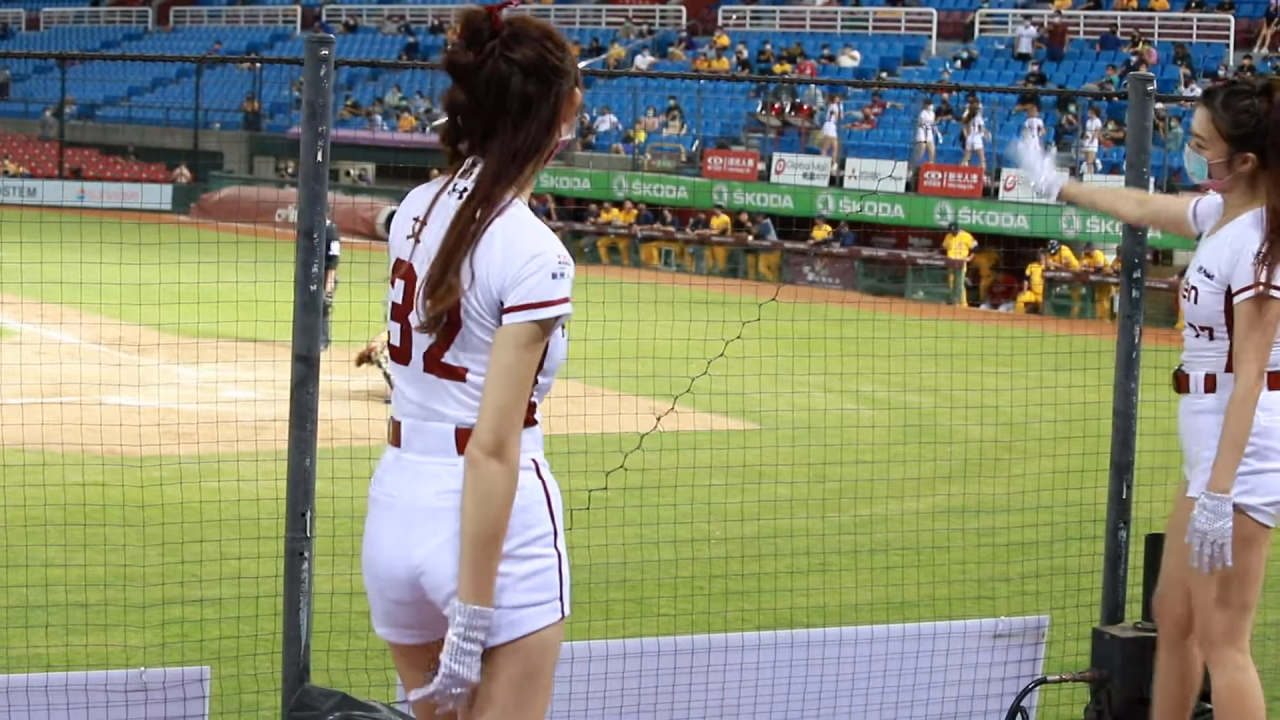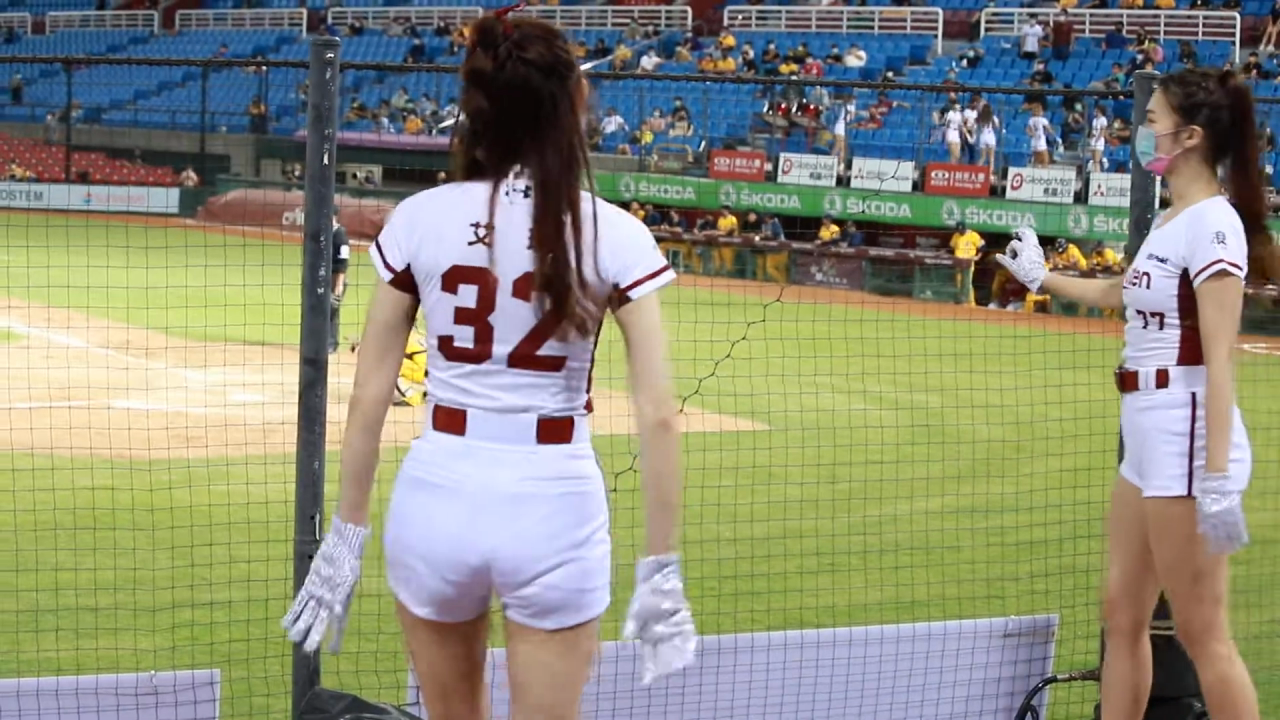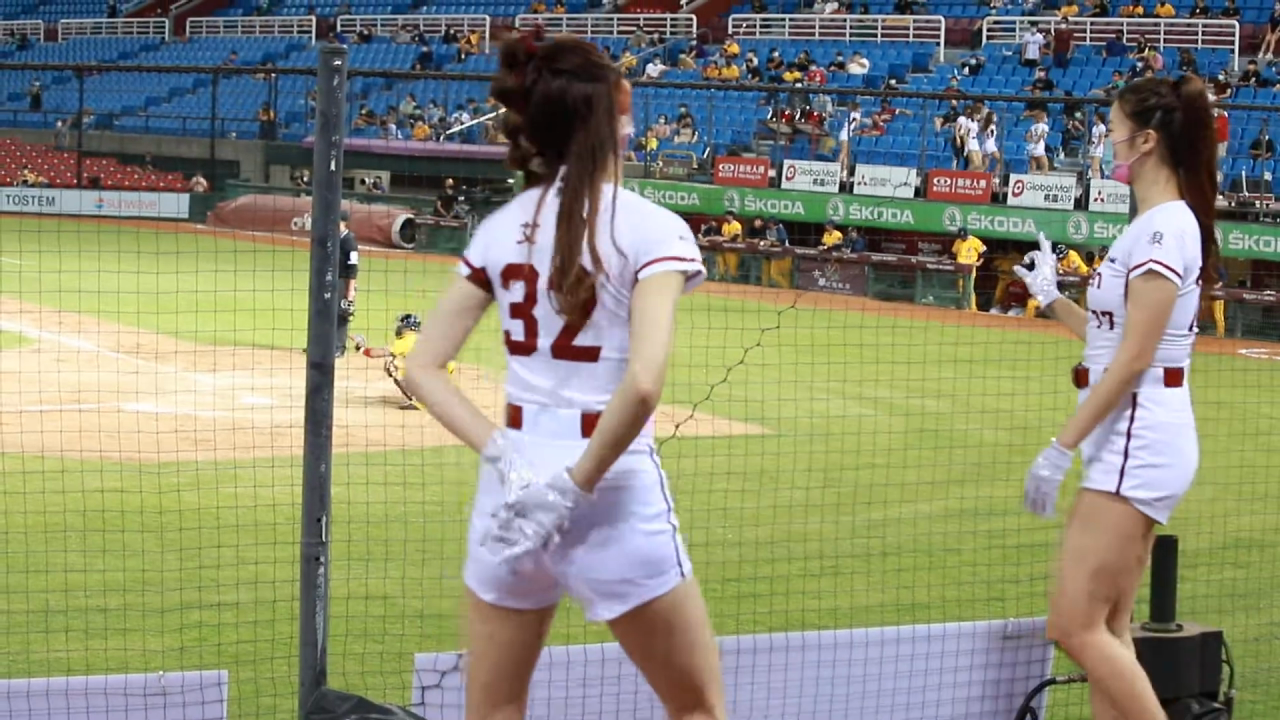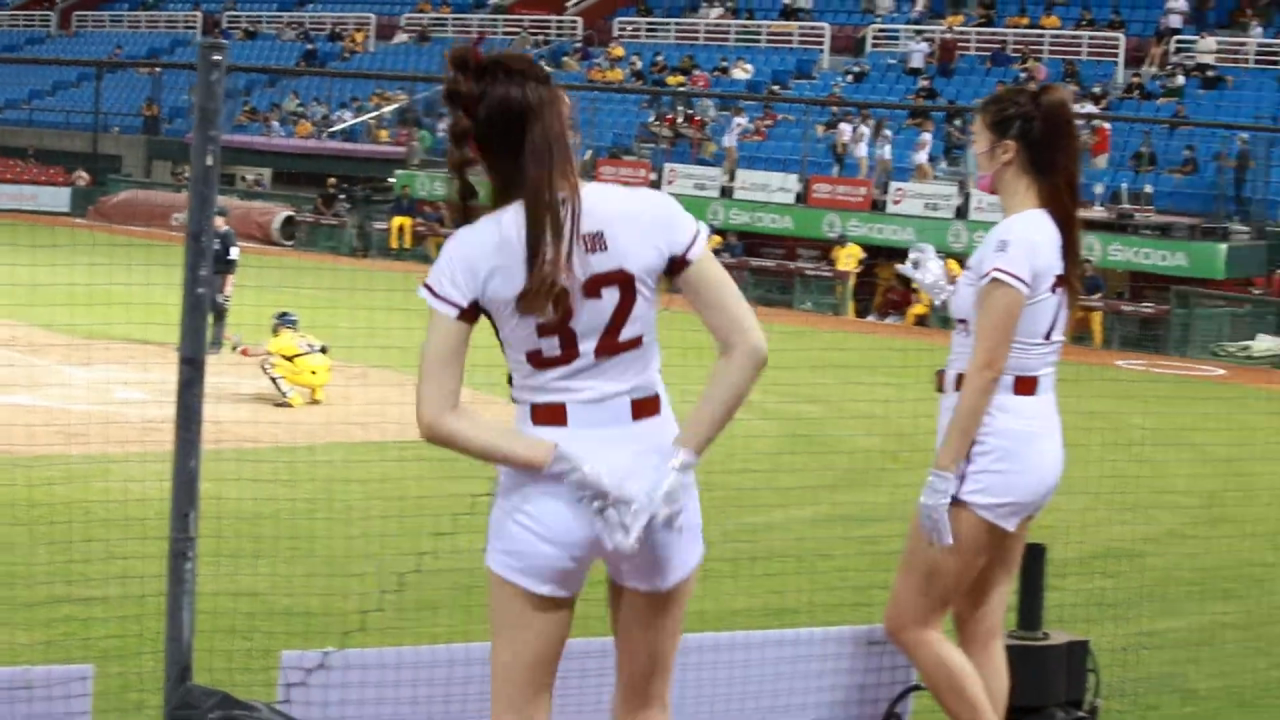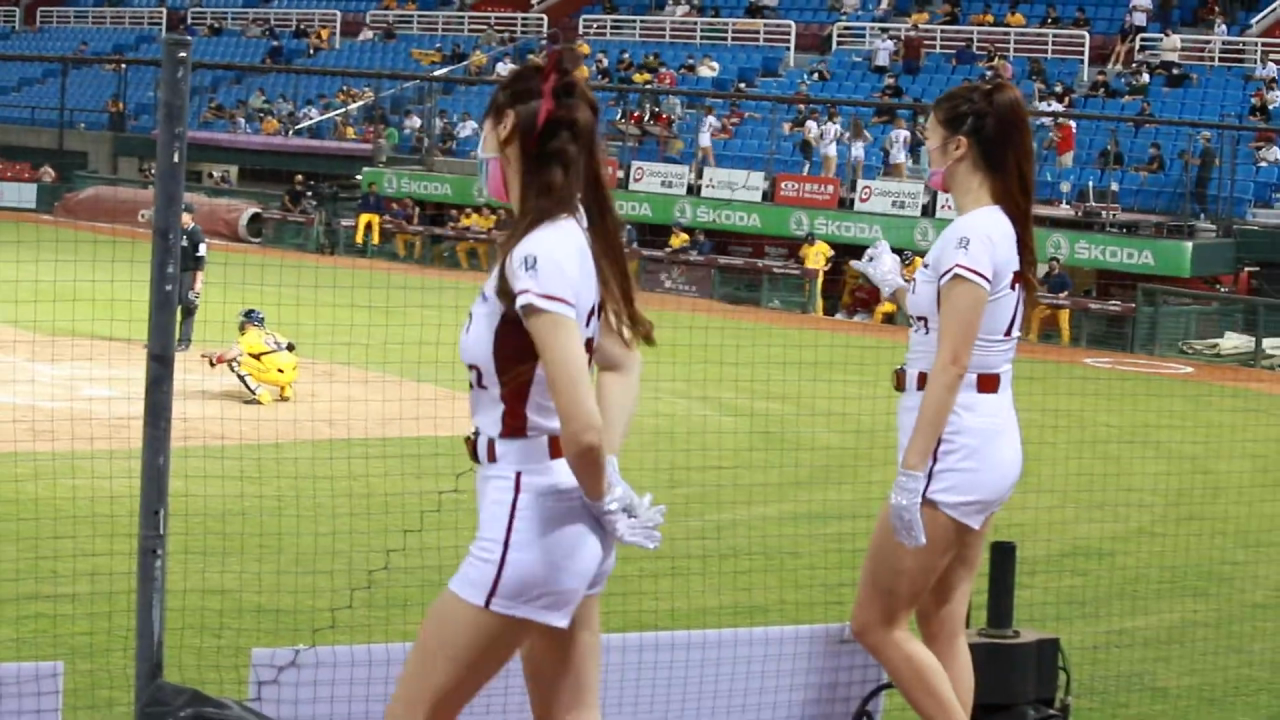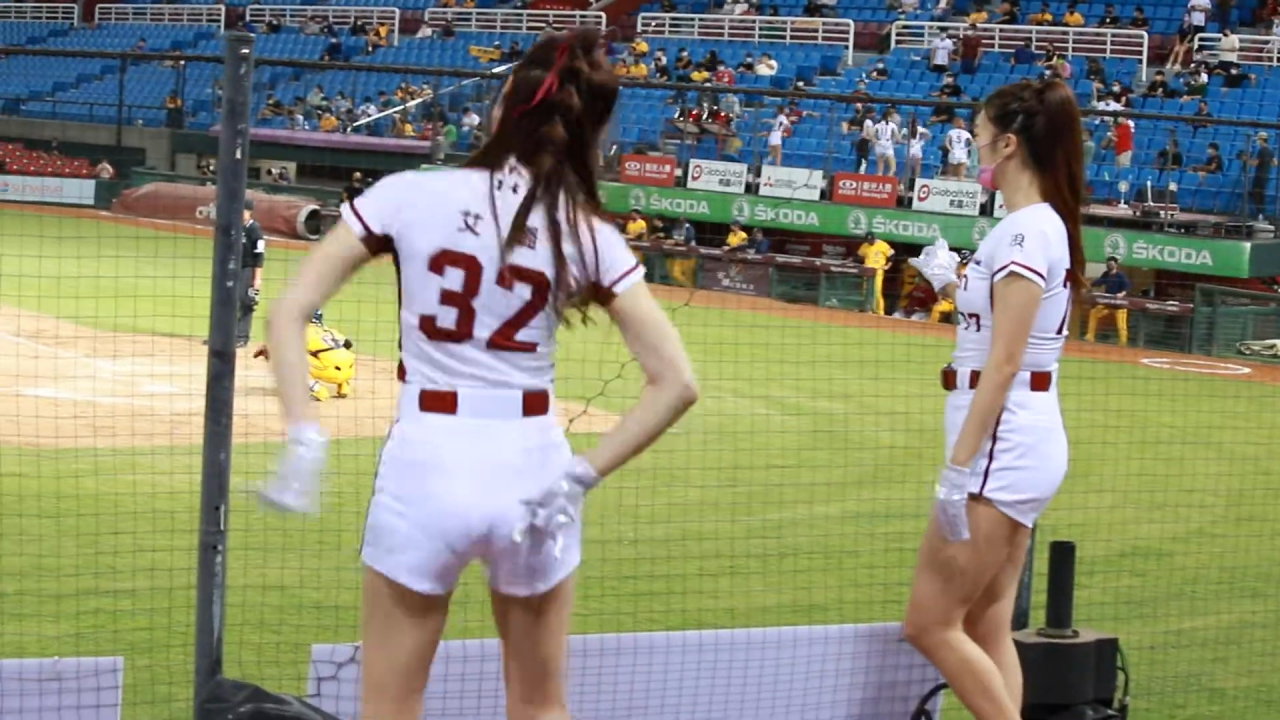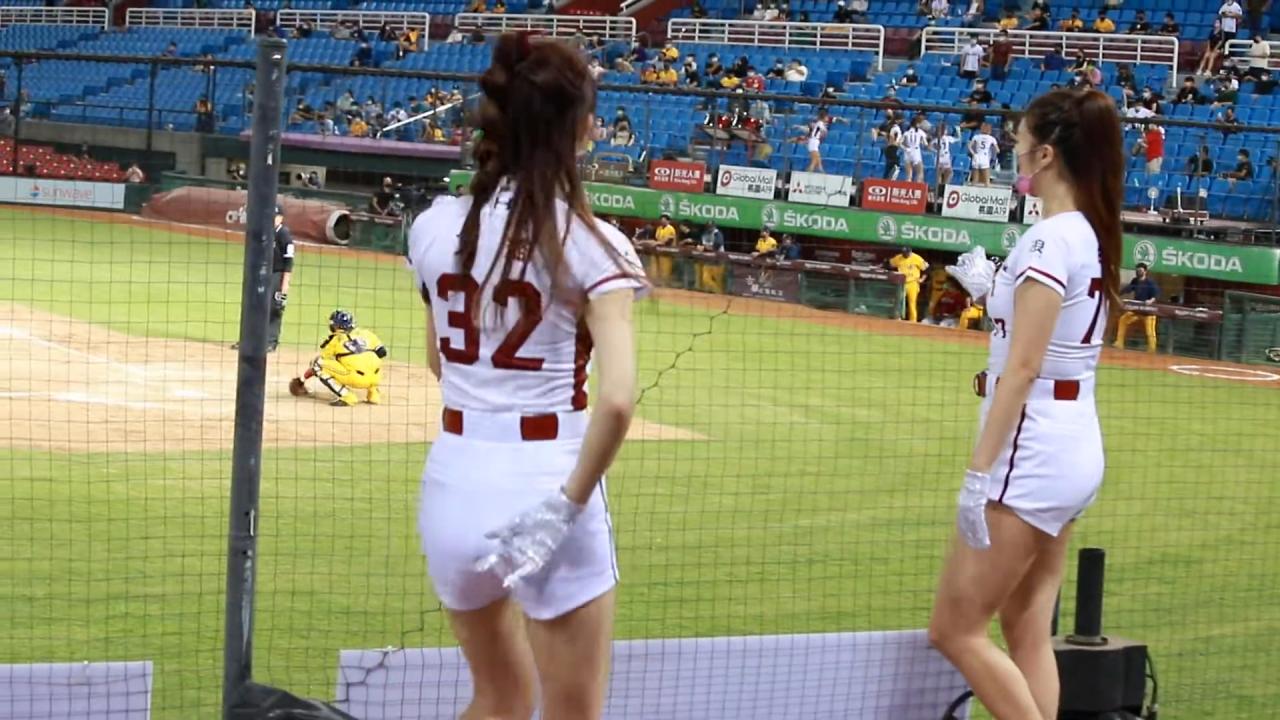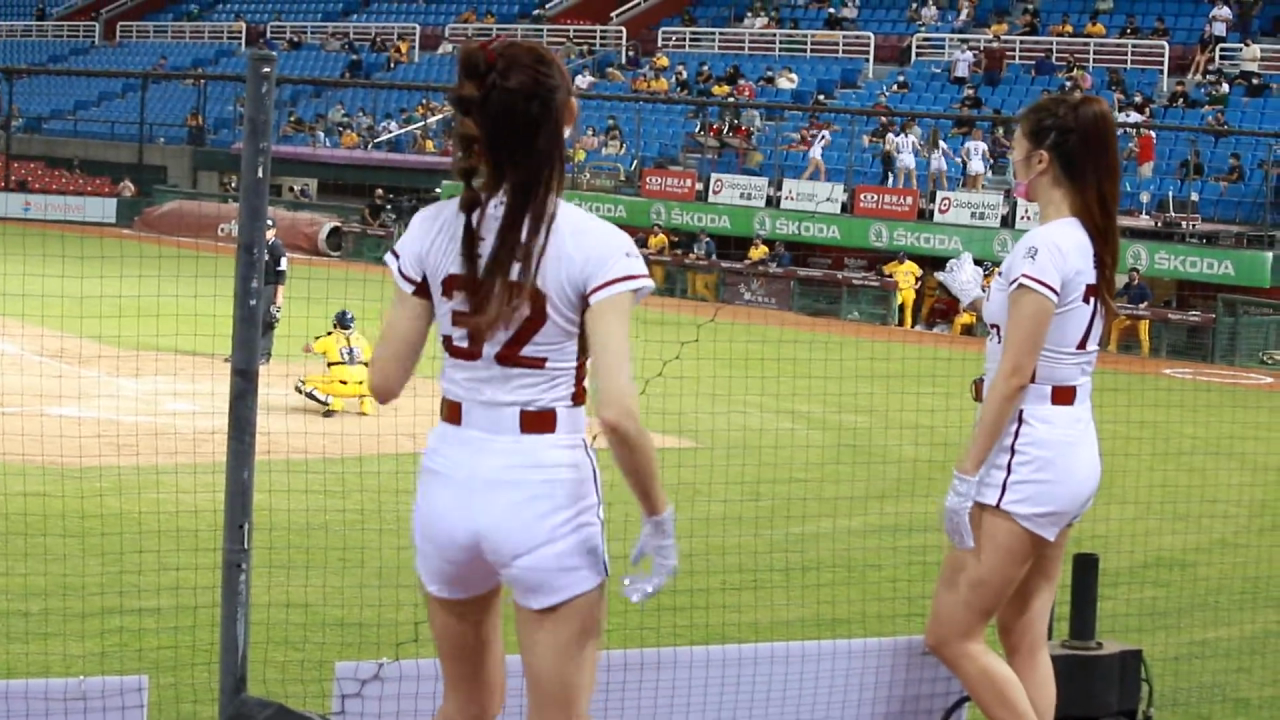
dt=0.4s
person 1, frame 1
left shoulder: (416, 209)
right shoulder: (534, 253)
right elbow: (495, 446)
right wrist: (472, 622)
left hip: (394, 515)
right hip: (494, 532)
person 1, frame 2
left shoulder: (418, 219)
right shoulder: (615, 235)
left elbow: (369, 392)
right elbow: (658, 415)
left wrist: (344, 537)
right wrist: (662, 573)
left hip: (438, 498)
right hip: (555, 504)
person 1, frame 3
left shoulder: (502, 225)
right shoulder: (653, 228)
left elbow: (421, 369)
right elbow: (641, 385)
left wrist: (504, 460)
right wrist: (572, 490)
left hip: (516, 501)
right hip: (613, 500)
person 1, frame 4
left shoulder: (469, 251)
right shoulder: (650, 213)
left elbow: (436, 419)
right elbow: (746, 348)
left wrist: (566, 469)
right wrist: (677, 461)
left hip: (541, 496)
right hip: (644, 483)
person 1, frame 5
left shoulder: (538, 255)
right shoulder: (579, 239)
left elbow: (582, 430)
right elbow: (619, 365)
left wrist: (599, 496)
right wrist: (604, 487)
left hip: (532, 525)
right hip: (568, 522)
person 1, frame 6
left shoulder: (409, 193)
right shoulder: (594, 237)
left elbow: (290, 308)
right elbow: (676, 382)
left wrist: (304, 434)
right wrist: (576, 475)
left hip: (424, 473)
right hip: (529, 478)
person 1, frame 7
left shoulder: (436, 225)
right shoulder: (597, 244)
right elbow: (616, 400)
right wrist: (562, 508)
left hip: (451, 491)
right hip: (544, 498)
person 1, frame 8
left shoulder: (429, 229)
right shoulder: (597, 245)
left elbow: (384, 384)
right elbow: (620, 414)
right wrist: (657, 520)
left hip: (450, 488)
right hip: (550, 496)
person 2, frame 1
right shoulder: (1220, 215)
right elbow: (1143, 207)
left wrist: (1216, 492)
right wrist: (1061, 187)
right hip: (1212, 447)
left knee: (1219, 640)
right knee: (1173, 619)
person 2, frame 2
left shoulder: (1213, 225)
right shoulder: (1171, 221)
left elbow: (1219, 359)
right elbow: (1122, 299)
left wrist: (1217, 478)
right wrist: (1042, 277)
left hip: (1189, 445)
right hip: (1147, 445)
left knee: (1203, 636)
right knee: (1122, 617)
person 2, frame 3
left shoulder: (1161, 229)
right shoulder: (1164, 223)
left elbow: (1131, 360)
left wrist: (1058, 448)
right wrist: (1050, 298)
left hip: (1138, 446)
right hip: (1138, 444)
left knee: (1073, 625)
right knee: (1104, 624)
person 2, frame 4
left shoulder: (1013, 238)
right shoulder: (1047, 231)
left elbow: (986, 368)
left wrist: (942, 474)
right wrist: (947, 292)
left hip: (993, 451)
right hip: (1027, 447)
left knee: (910, 621)
right knee: (979, 627)
person 2, frame 5
left shoulder: (972, 234)
right shoulder: (997, 227)
left elbow: (951, 366)
left wrist: (909, 472)
right wrist: (896, 288)
left hip: (954, 448)
right hip: (979, 446)
left knee: (877, 623)
right knee: (941, 627)
person 2, frame 6
left shoulder: (1023, 230)
right shoulder: (1046, 224)
left elbow: (1004, 363)
left wrist: (958, 468)
right wrist: (951, 284)
left hip: (1003, 448)
right hip: (1024, 445)
left knee: (930, 624)
right knee: (987, 626)
person 2, frame 7
left shoulder: (1049, 239)
right shoulder: (1092, 236)
left elbow: (1021, 369)
left wrist: (977, 471)
right wrist: (990, 290)
left hip: (1035, 452)
right hip: (1071, 448)
left knee: (955, 628)
right knee: (1027, 632)
person 2, frame 8
left shoulder: (1044, 245)
right shoulder: (1089, 242)
left elbow: (1013, 375)
left wrist: (964, 476)
right wrist: (978, 298)
left hip: (1029, 457)
right hip: (1069, 452)
left knee: (951, 634)
right knee: (1023, 637)
